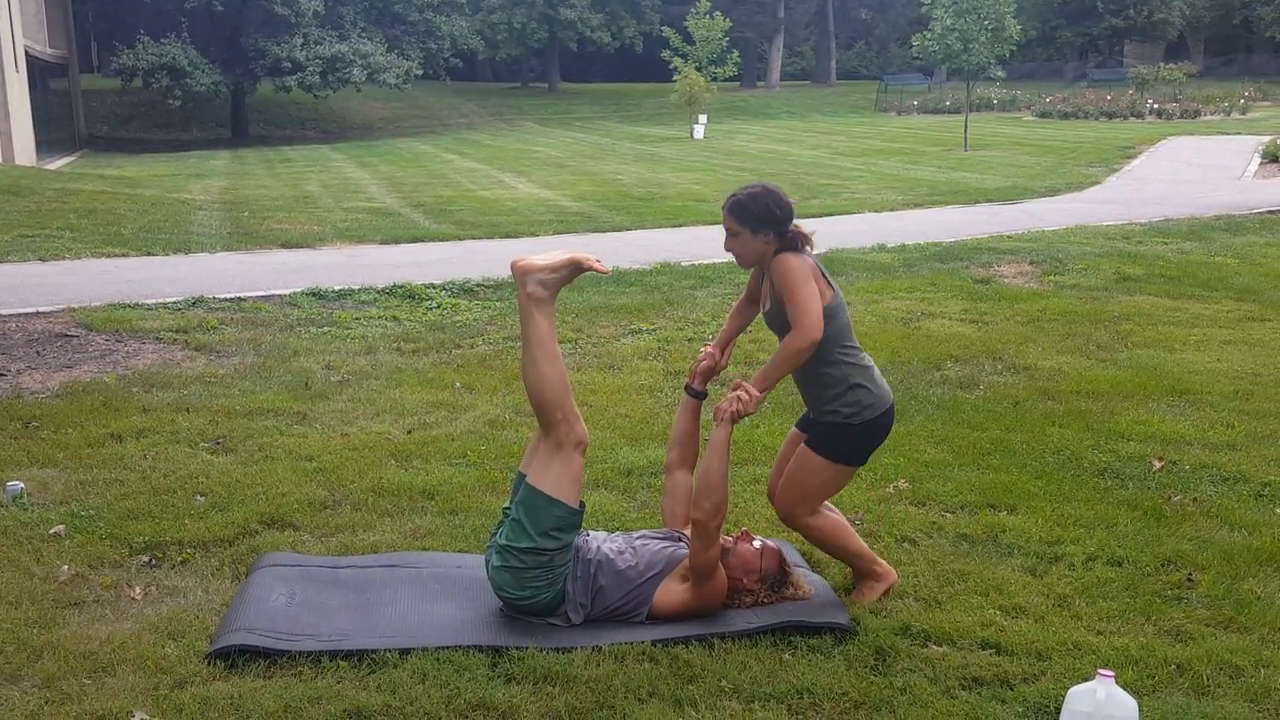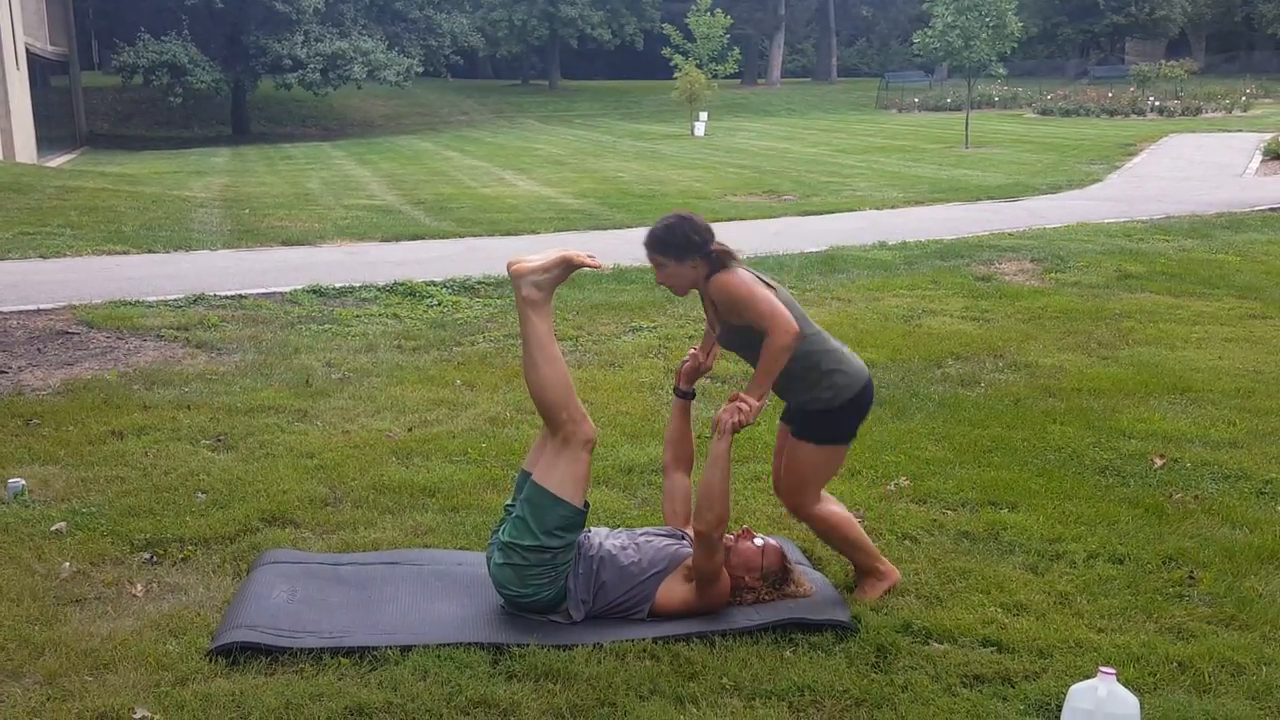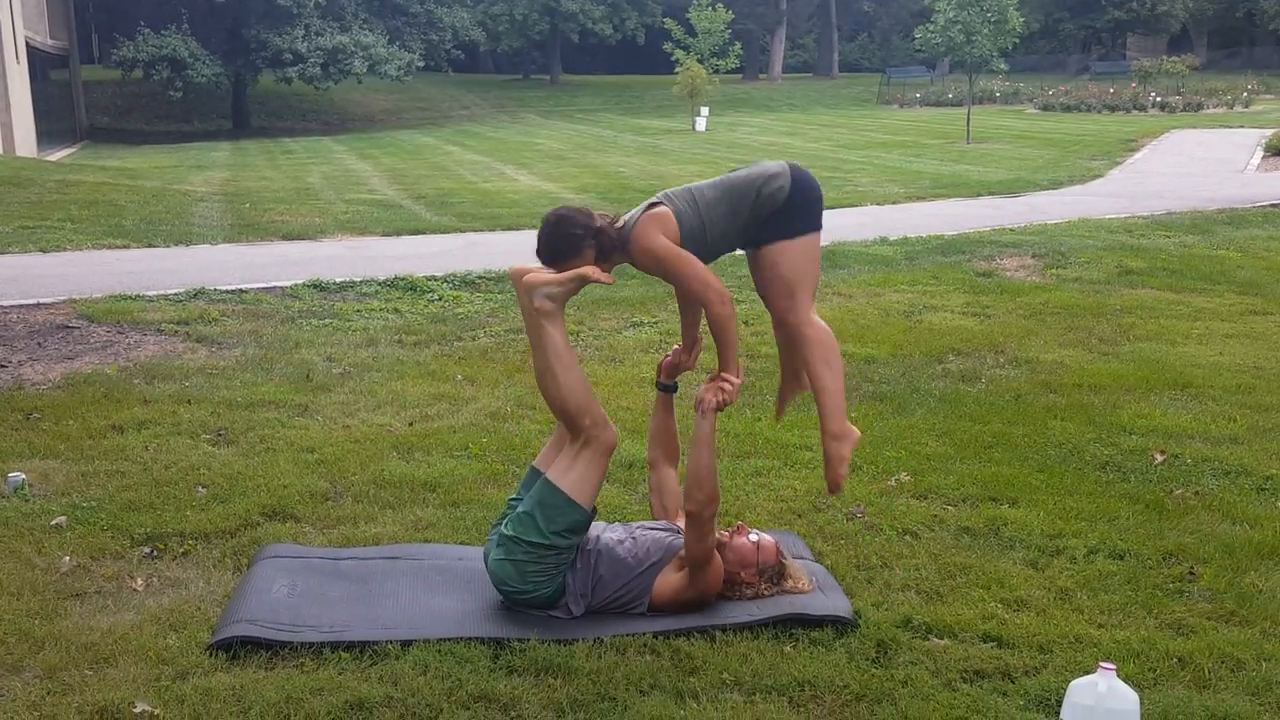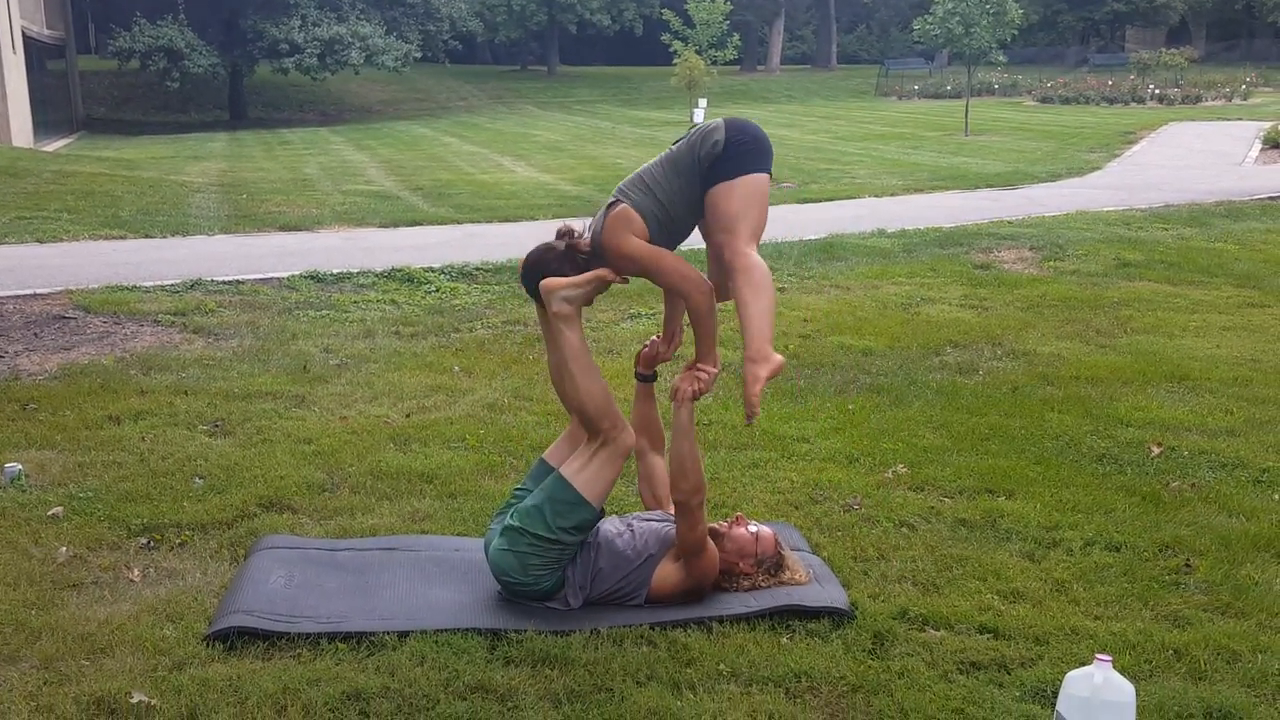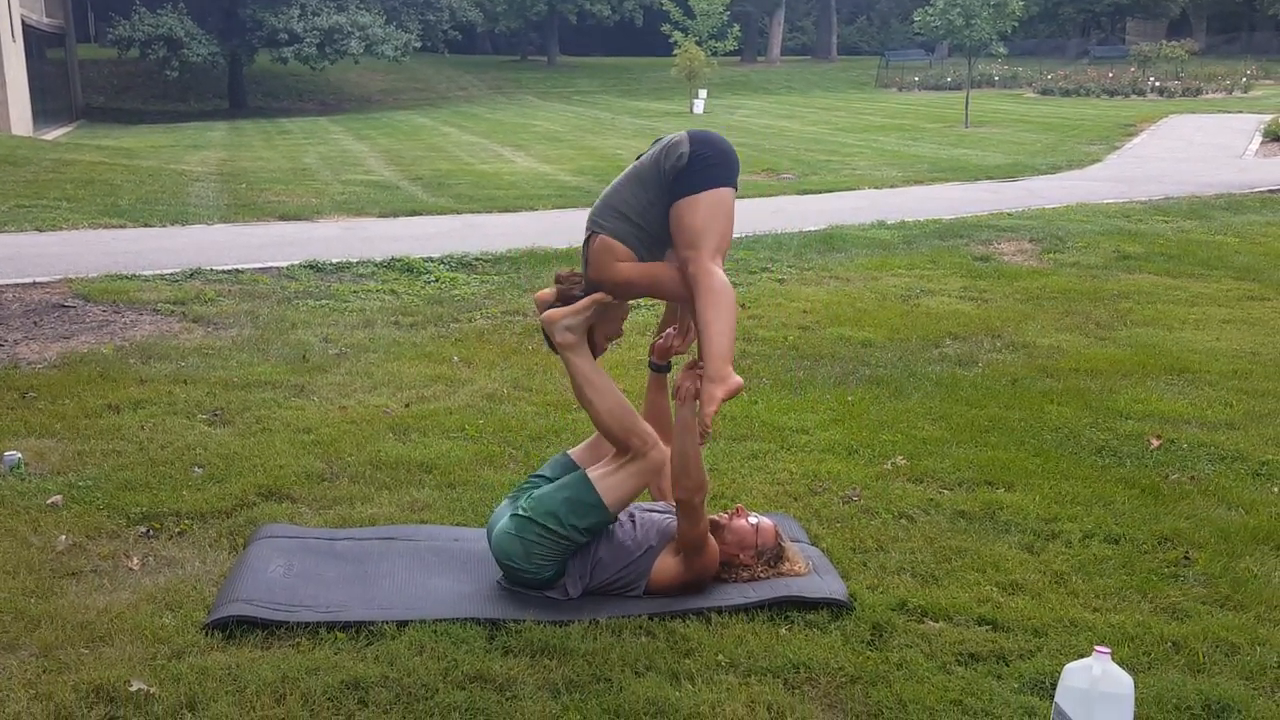
dt=0.3s
person 1, frame 1
left shoulder: (709, 590)
right shoulder: (686, 547)
left elbow: (706, 517)
right elbow: (679, 465)
left wrist: (723, 428)
right wrist: (696, 388)
left hip: (533, 580)
right hip: (517, 557)
left knee: (566, 434)
right knee: (558, 428)
left ankle: (537, 292)
right ankle: (537, 288)
person 1, frame 2
left shoulder: (712, 590)
right shoulder: (687, 545)
left elbow: (708, 527)
right elbow: (675, 467)
left wrist: (722, 439)
right wrist: (684, 389)
left hip: (532, 577)
right hip: (521, 557)
left knee: (575, 433)
right knee: (563, 425)
left ankle: (533, 294)
right ankle: (533, 292)
person 1, frame 3
left shoulder: (707, 579)
right shoulder: (683, 540)
left elbow: (700, 509)
right elbow: (662, 460)
left wrist: (707, 418)
right wrist: (665, 385)
left hip: (527, 571)
right hip: (513, 548)
left knee: (595, 434)
right knee: (578, 427)
left ankle: (544, 305)
right ankle: (535, 298)
person 1, frame 4
left shoulder: (701, 569)
right shoulder: (676, 529)
left elbow: (688, 498)
right elbow: (649, 447)
left wrist: (684, 408)
right wrist: (645, 375)
left hip: (527, 560)
right hip: (513, 536)
left knee: (614, 437)
right knee: (591, 426)
left ankle: (563, 310)
right ankle: (553, 305)
person 1, frame 5
left shoulder: (701, 562)
right shoulder: (676, 517)
left elbow: (690, 495)
right elbow: (663, 438)
left wrist: (687, 404)
right wrist: (660, 364)
left hip: (527, 546)
right hip: (516, 519)
left knee: (646, 449)
left ankle: (570, 338)
person 2, frame 1
left shoulder: (789, 265)
right shoulder: (770, 267)
left elbow: (808, 334)
right elbow: (749, 306)
left wrist: (757, 386)
right wrist: (721, 346)
left hip: (858, 414)
right hip: (832, 409)
left knee: (792, 506)
right knee: (782, 495)
left ankle: (876, 571)
right ankle: (867, 564)
person 2, frame 2
left shoulder: (725, 284)
right shoulder: (718, 279)
left elbow: (785, 331)
left wrist: (753, 394)
right wrist: (705, 351)
left hip: (836, 394)
right hip: (810, 395)
left knee: (801, 498)
right knee: (788, 489)
left ankle: (878, 569)
right ankle: (867, 565)
person 2, frame 3
left shoulder: (641, 242)
right shoulder: (625, 239)
left elbow: (718, 296)
right elbow: (692, 287)
left wrist: (728, 375)
right wrist: (687, 342)
left hip: (784, 196)
right hip: (770, 201)
left knee: (796, 316)
right knee: (780, 311)
left ankle: (837, 431)
right ankle: (793, 375)
person 2, frame 4
left shoulder: (613, 245)
right shoulder: (599, 241)
left elbow: (694, 289)
right elbow: (662, 267)
left wrist: (707, 360)
right wrist: (672, 329)
left hip: (731, 145)
right hip: (719, 150)
left knee: (735, 250)
right knee: (720, 243)
left ankle: (760, 357)
right ankle: (721, 286)
person 2, frame 5
left shoulder: (602, 278)
left elbow: (684, 285)
left hip: (692, 159)
right hip: (686, 156)
left knee: (702, 268)
left ankle: (718, 375)
